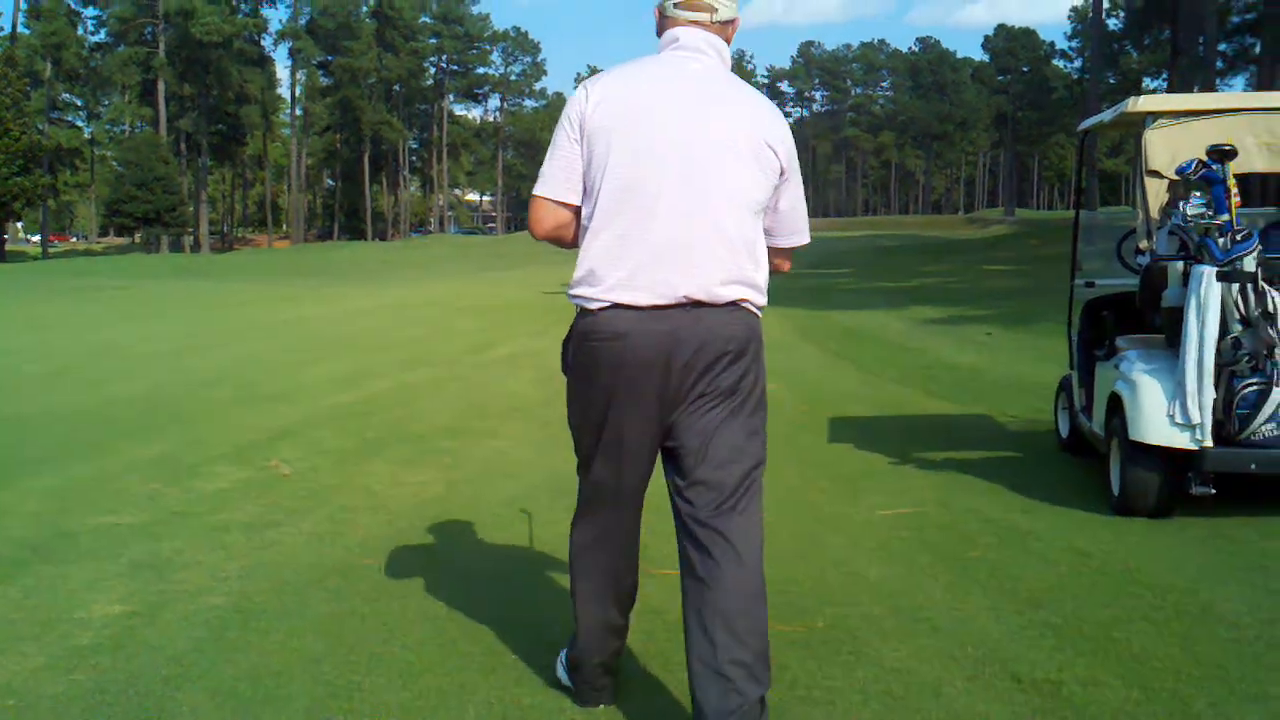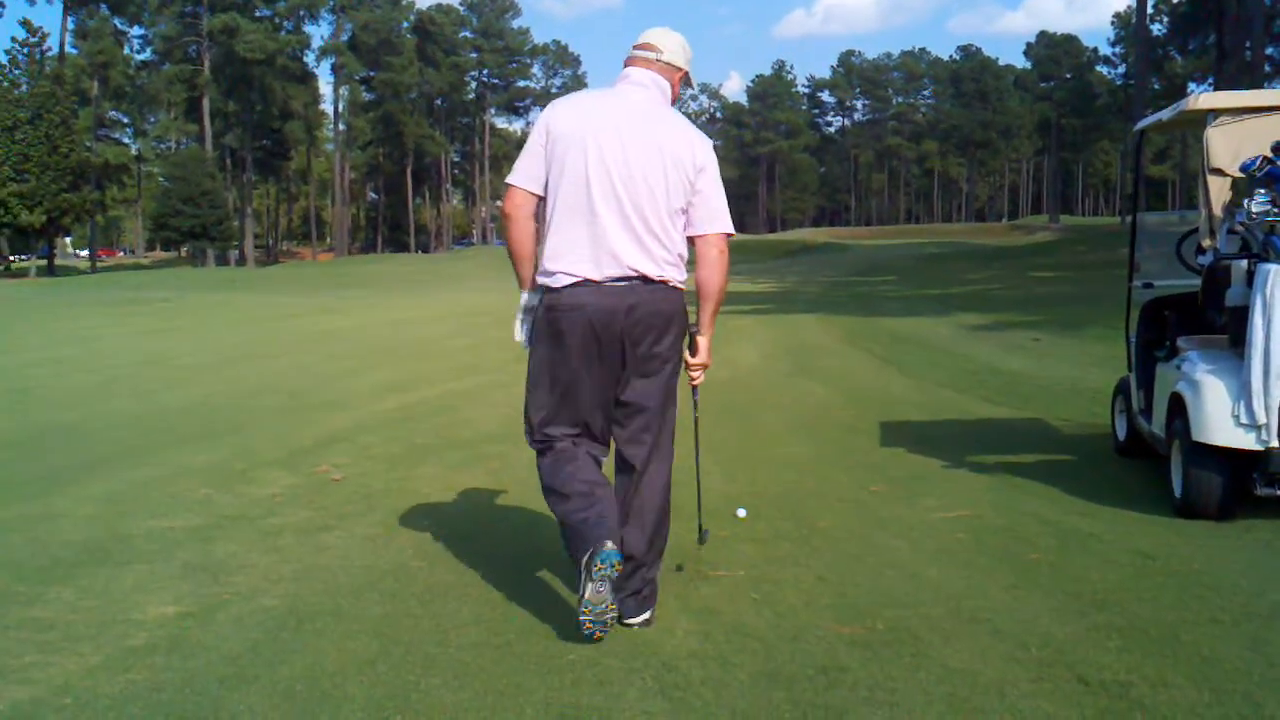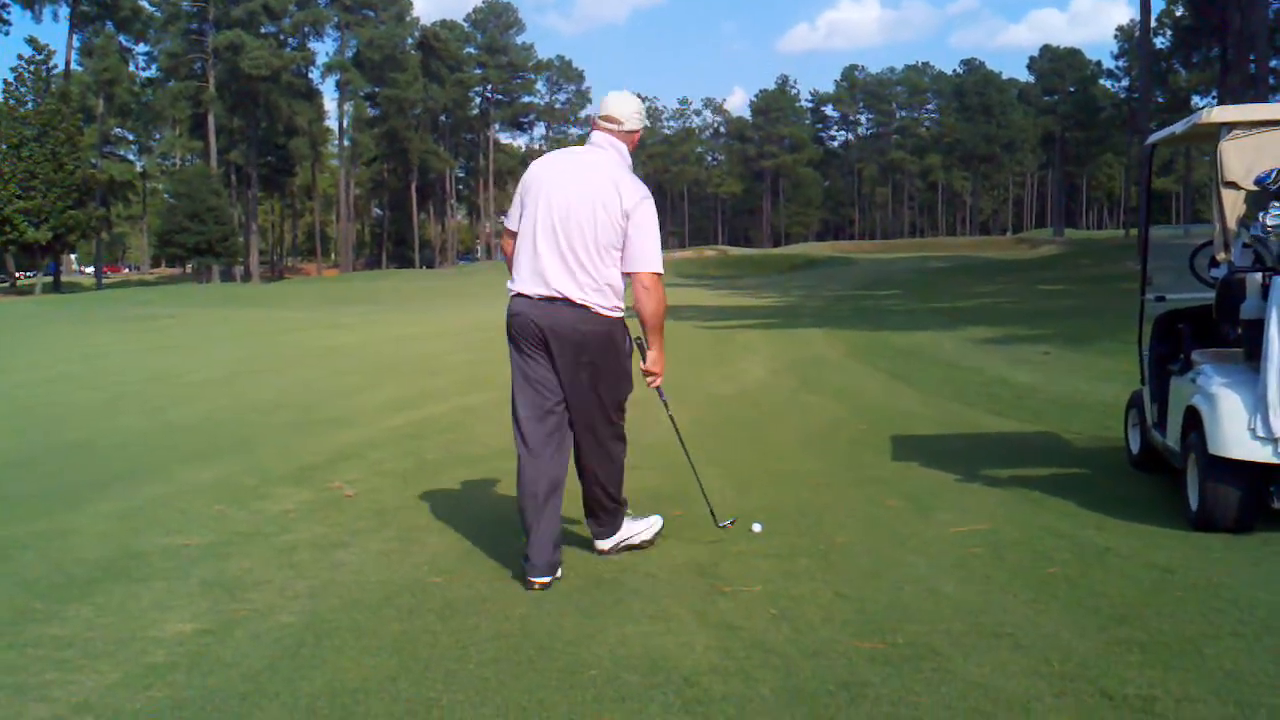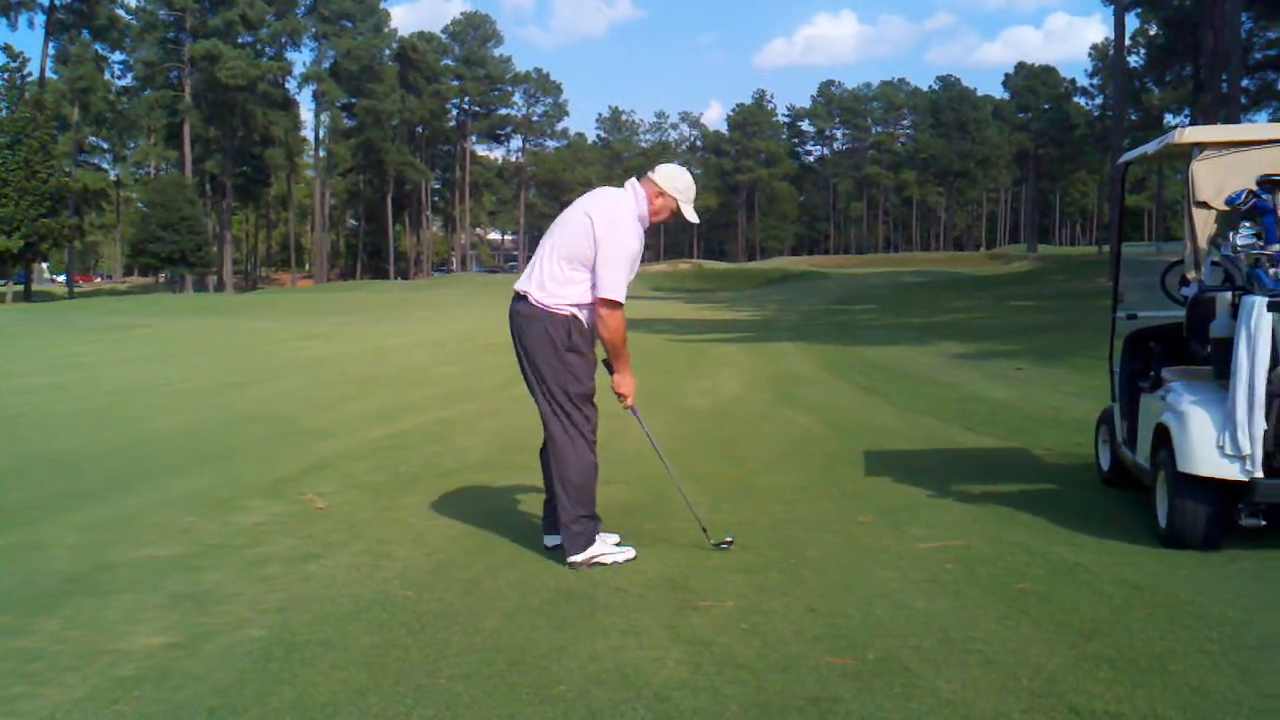
dt=1s
person 1, frame 1
left shoulder: (598, 95)
right shoulder: (765, 118)
left elbow: (548, 222)
right elbow: (780, 251)
left hip: (615, 332)
right hip: (724, 339)
left knee: (605, 508)
right knee: (723, 531)
person 1, frame 2
left shoulder: (563, 113)
right shoulder: (691, 140)
left elbow: (516, 208)
right elbow: (713, 249)
left wrist: (529, 290)
right wrist: (704, 335)
left hip: (572, 301)
right hip: (656, 307)
left knee: (563, 439)
right knee: (646, 453)
left ankle: (599, 551)
right ankle: (636, 593)
person 1, frame 3
left shoulder: (542, 166)
right shoulder: (633, 191)
left elbow: (509, 242)
right elbow: (646, 282)
right wrist: (655, 347)
left hip: (527, 314)
right hip: (592, 323)
left knee: (539, 437)
right knee: (600, 431)
left ankle: (541, 559)
right ankle: (609, 526)
person 1, frame 4
left shoulder: (607, 199)
right shoulder: (625, 225)
right elbow: (607, 308)
right wrist: (622, 370)
left hip: (535, 313)
right hip: (552, 322)
left knee: (564, 425)
right knee: (574, 429)
left ankle: (561, 525)
right ankle: (582, 541)
